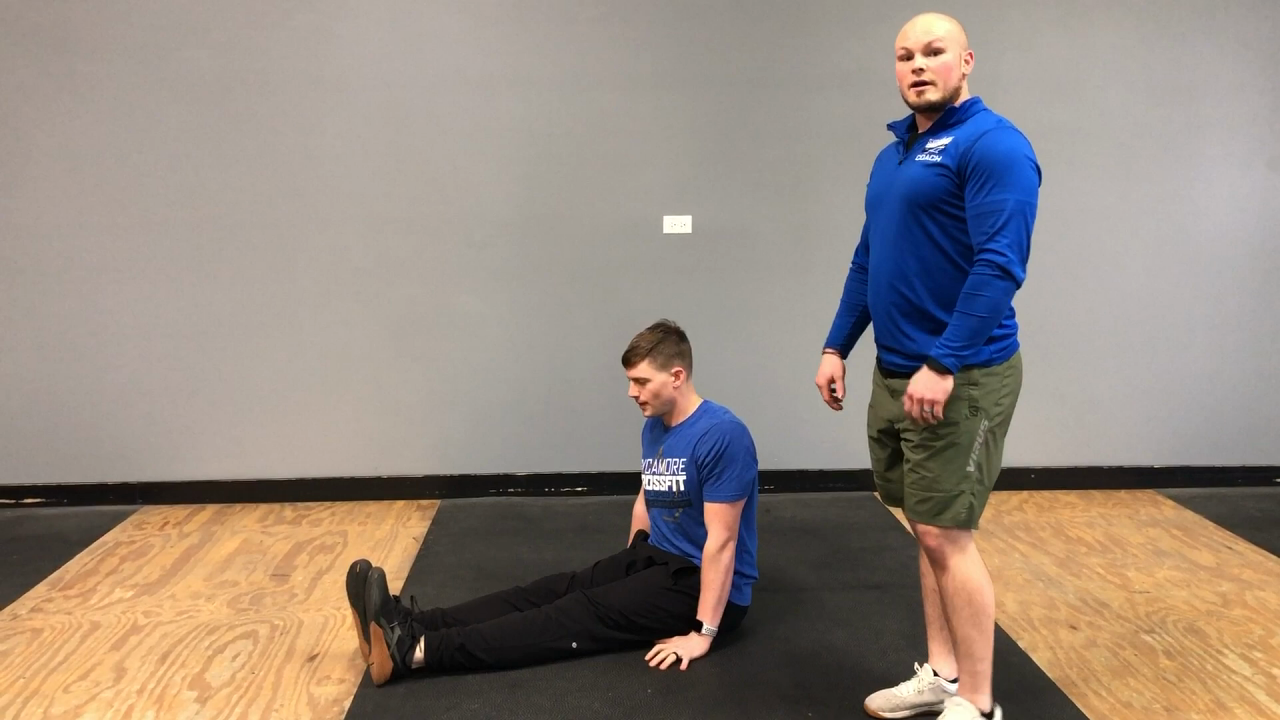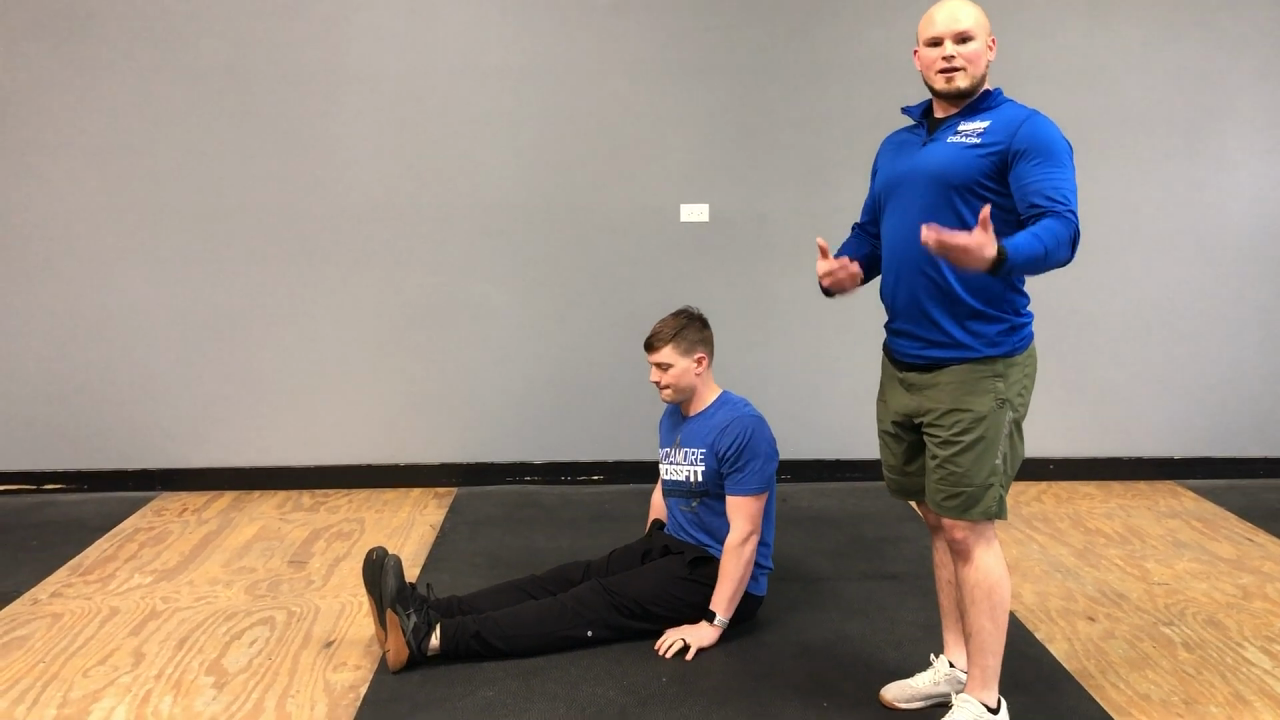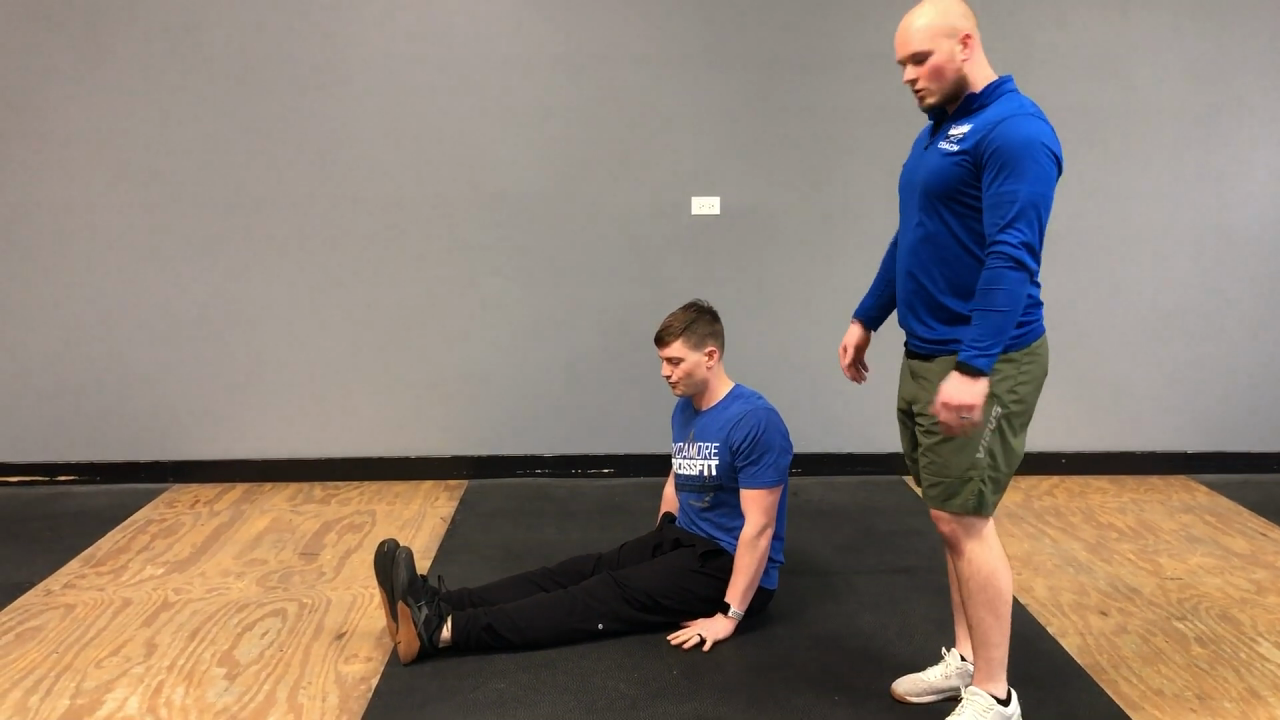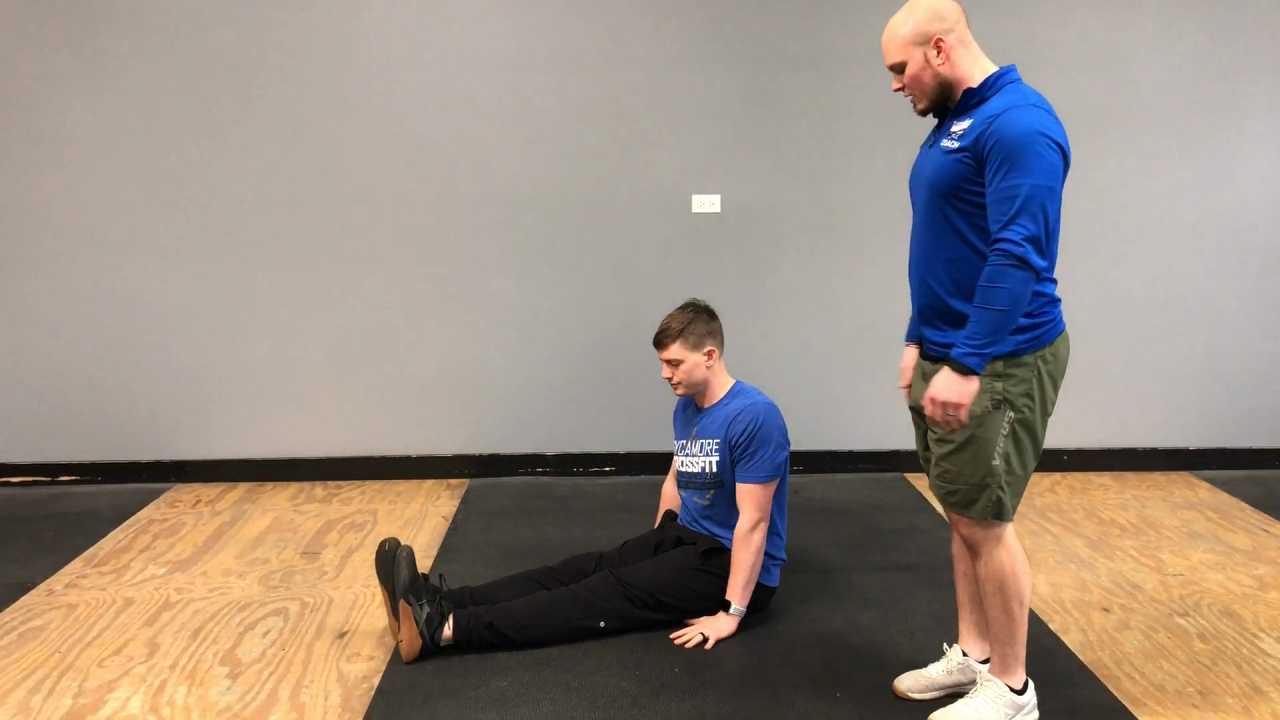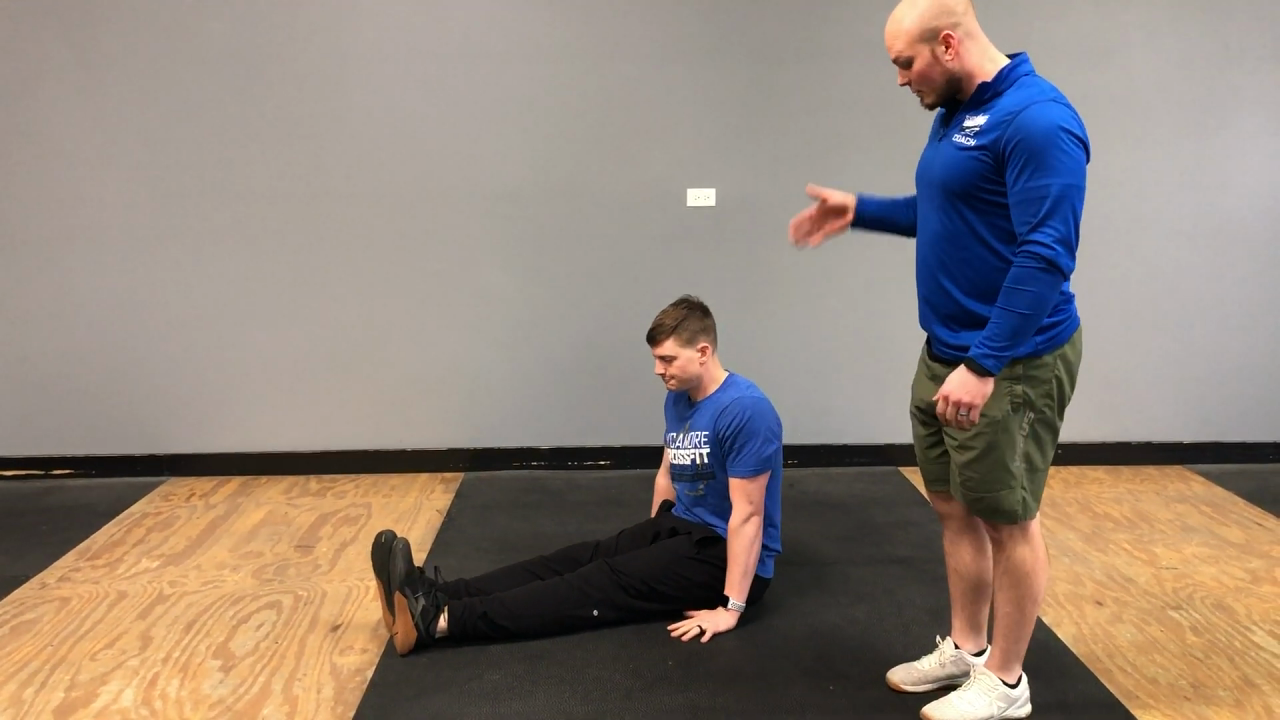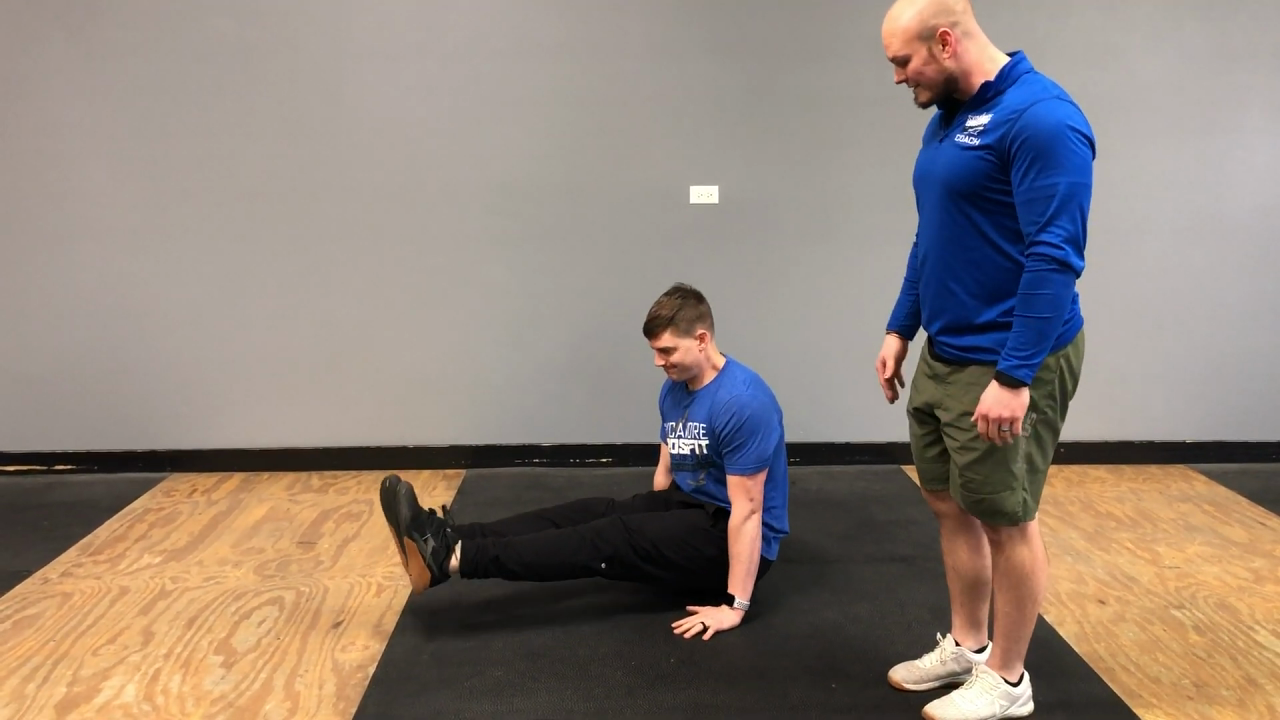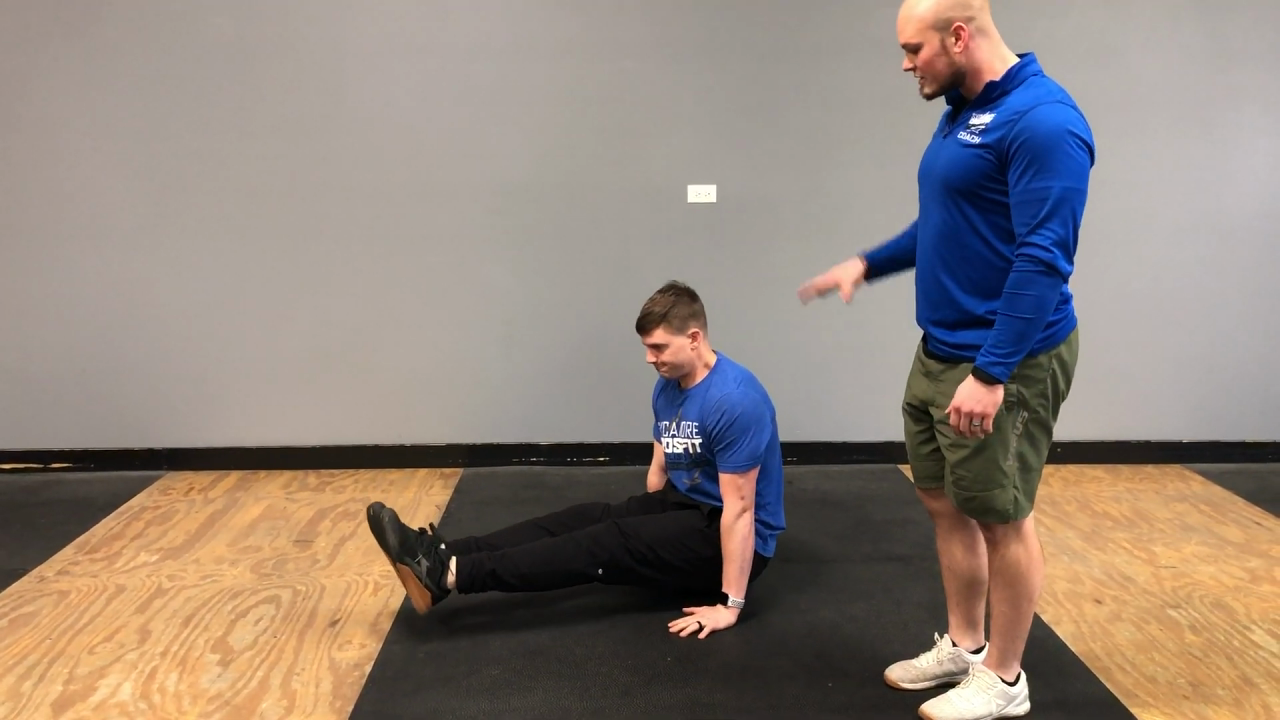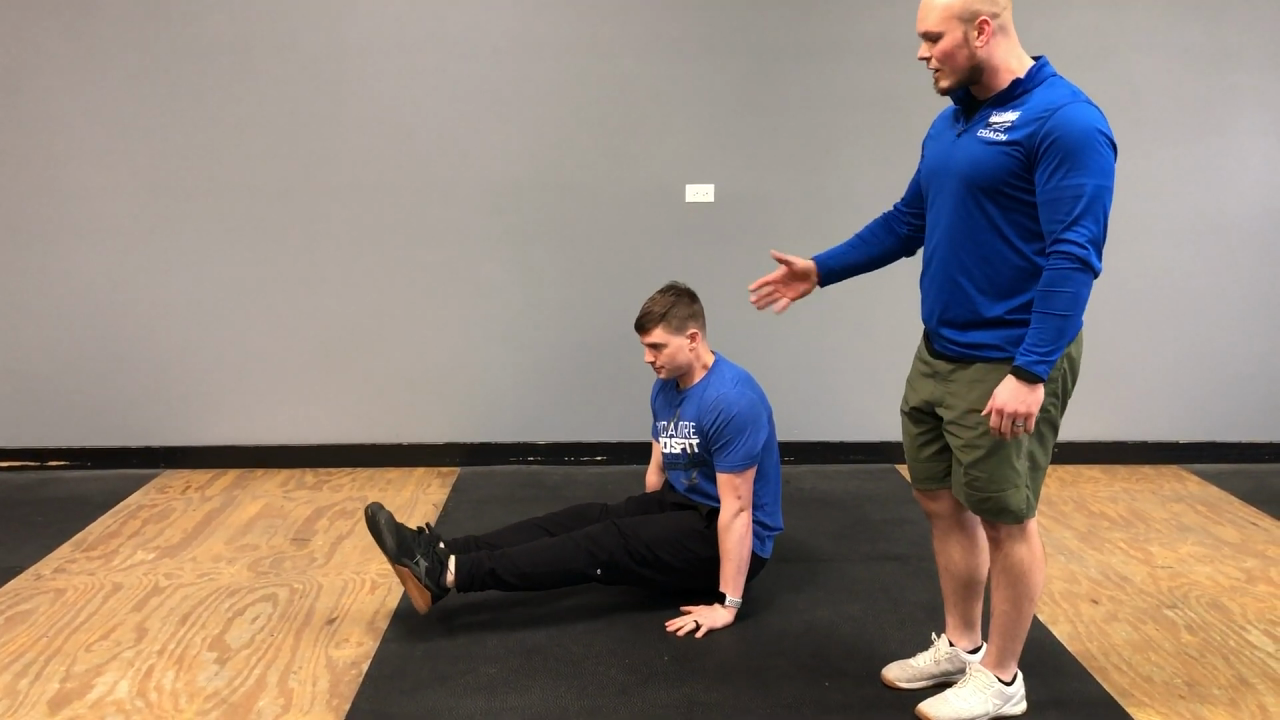
dt=0.7s
person 1, frame 1
left shoulder: (993, 145)
right shoulder: (893, 155)
left elbow: (1002, 264)
right elbow: (868, 258)
left wrist: (944, 366)
right wrist: (837, 345)
left hip: (961, 377)
right hip: (898, 373)
left knee: (946, 536)
right knee: (926, 530)
person 1, frame 2
left shoulder: (1024, 132)
right shoulder: (896, 146)
left elbow: (1059, 232)
right elbow: (872, 235)
left wrist: (995, 257)
right wrist: (841, 269)
left hip: (979, 367)
right hip: (902, 364)
left knee: (969, 530)
right knee: (937, 521)
person 1, frame 3
left shoulder: (1014, 130)
right shoulder: (938, 130)
left elbow: (1011, 257)
left wrist: (974, 367)
right wrist: (867, 319)
left hip: (984, 363)
right hip: (929, 356)
left knee: (961, 520)
right knee: (957, 515)
right ankle: (967, 658)
person 1, frame 4
left shoulder: (1018, 124)
right shoulder: (952, 124)
left elbow: (1018, 256)
left wrist: (966, 364)
right wrist: (918, 341)
left hip: (1000, 362)
right hip: (949, 356)
left knee: (982, 522)
right knee: (962, 513)
right ankle: (972, 654)
person 1, frame 5
left shoulder: (1038, 120)
right shoulder: (955, 115)
left elbow: (1045, 257)
left wrist: (985, 364)
right wrist: (859, 210)
left hip: (1010, 365)
right hip: (944, 352)
left knee: (1007, 519)
right knee: (954, 506)
right ankle: (964, 648)
person 1, frame 6
left shoulder: (1041, 118)
right shoulder: (946, 119)
left elbow: (1056, 257)
left wrist: (1013, 376)
right wrist: (899, 329)
left hip: (1009, 365)
right hip: (943, 355)
left knee: (1006, 519)
right knee: (949, 504)
right ankle: (966, 645)
person 1, frame 7
left shoulder: (1042, 121)
right shoulder: (960, 115)
left elbow: (1043, 260)
left wrist: (991, 373)
right wrist: (868, 263)
left hip: (1003, 364)
right hip: (939, 351)
left knee: (1000, 517)
right knee: (944, 503)
right ankle: (963, 645)
person 1, frame 8
left shoulder: (1065, 121)
right shoulder: (950, 121)
left elbow: (1074, 257)
right elbow: (908, 221)
left wrist: (1029, 372)
right wrist: (820, 270)
left hip: (1007, 364)
right hip: (937, 352)
left knee: (1006, 519)
right knee: (941, 501)
right ankle: (959, 644)
person 2, frame 1
left shoulder: (721, 435)
right shoulder: (655, 426)
left elbow: (721, 540)
left wrist: (703, 632)
right wrist: (628, 573)
left hip: (707, 585)
right hip: (660, 558)
left knee: (584, 614)
right knee: (557, 590)
left ankle: (415, 651)
right ankle: (412, 627)
person 2, frame 2
left shoulder: (741, 428)
right shoulder: (673, 416)
left elbow: (744, 534)
left wrist: (714, 622)
right wrist: (644, 561)
left hip: (720, 573)
right hip: (675, 548)
left knee: (599, 602)
right knee: (573, 578)
left ankle: (430, 638)
right ankle: (429, 614)
person 2, frame 3
left shoulder: (754, 421)
right shoulder: (685, 410)
left elbow: (759, 527)
left wrist: (729, 615)
right wrist: (654, 553)
left hip: (730, 565)
right hip: (686, 541)
left knee: (610, 595)
right knee: (581, 571)
left ankle: (442, 630)
right ankle: (440, 606)
person 2, frame 4
left shoulder: (753, 417)
right shoulder: (687, 407)
left elbow: (753, 521)
left wrist: (730, 613)
right wrist: (653, 552)
left hip: (734, 564)
right hip: (688, 538)
left knee: (611, 593)
right knee: (587, 569)
left ankle: (444, 628)
right ankle: (442, 605)
person 2, frame 5
left shoulder: (745, 410)
right shoulder: (679, 399)
left elbow: (748, 514)
left wrist: (731, 608)
right wrist: (649, 545)
left hip: (726, 557)
right hip: (685, 529)
left knee: (603, 583)
right knee: (579, 558)
left ankle: (438, 620)
right ankle: (437, 598)
person 2, frame 6
left shoulder: (742, 403)
right shoulder: (675, 389)
left elbow: (747, 510)
right elbow: (667, 469)
left wrist: (735, 606)
right wrist: (654, 530)
left hip: (730, 538)
right hip: (692, 507)
left knee: (612, 538)
right knee: (591, 513)
left ankle: (451, 557)
right ankle: (448, 543)
person 2, frame 7
left shoulder: (735, 400)
right shoulder: (669, 388)
left elbow: (740, 509)
right elbow: (661, 469)
left wrist: (731, 605)
right wrist: (649, 527)
left hip: (737, 539)
right hip: (687, 506)
left knee: (608, 543)
right knee: (588, 517)
left ankle: (448, 575)
right ankle: (442, 558)
person 2, frame 8
left shoulder: (732, 401)
right shoulder: (667, 387)
left elbow: (736, 508)
right elbow: (660, 467)
left wrist: (727, 604)
right wrist: (646, 525)
left hip: (730, 537)
right hip: (684, 506)
left knee: (606, 542)
right knee: (587, 518)
left ankle: (448, 574)
right ankle: (443, 557)
